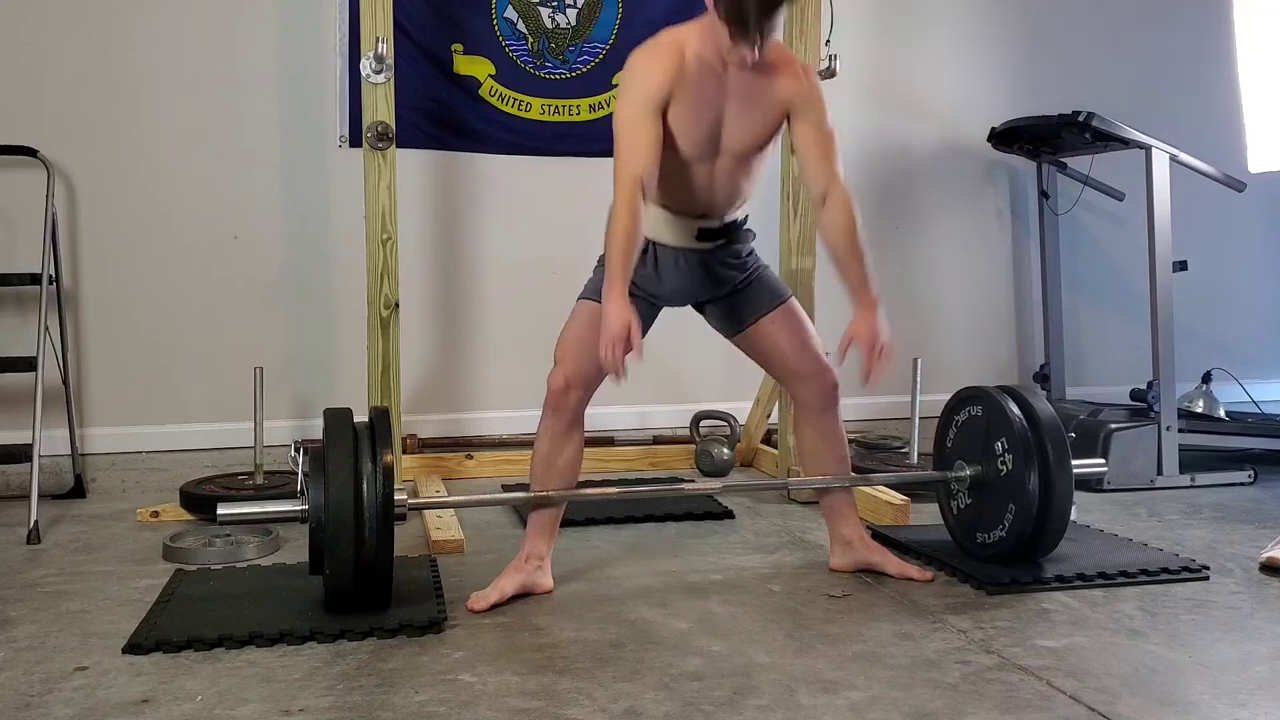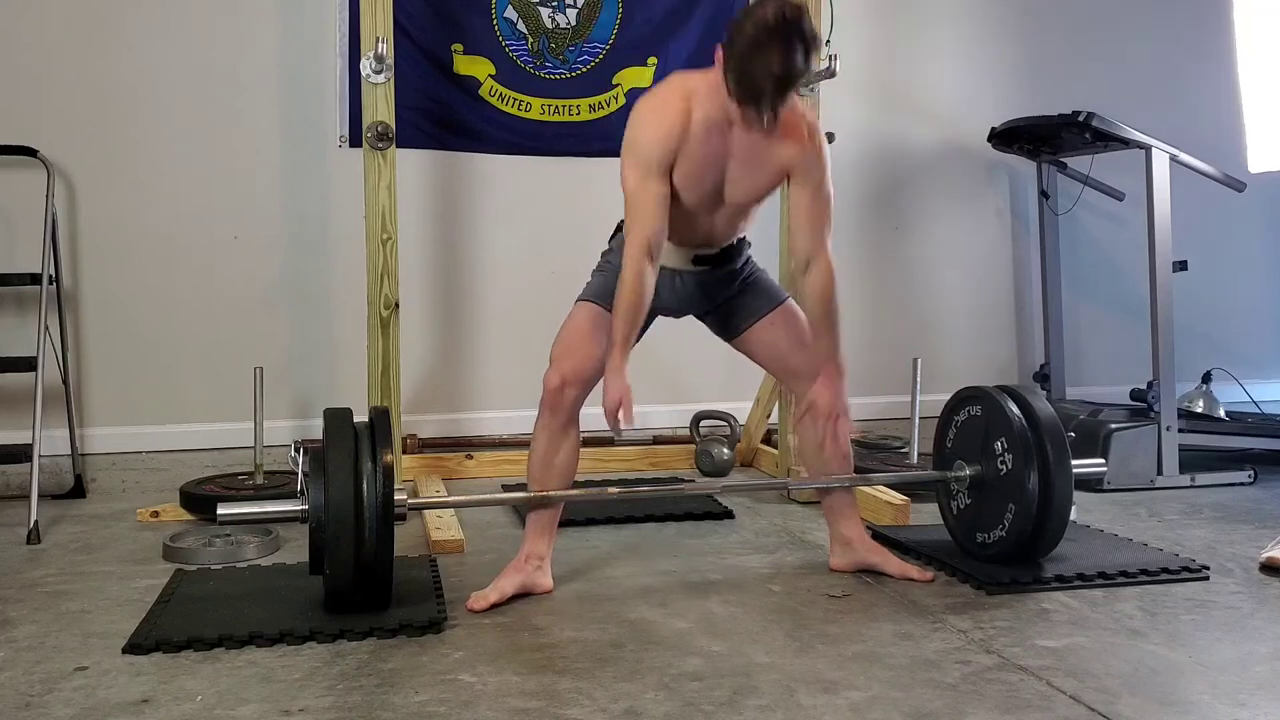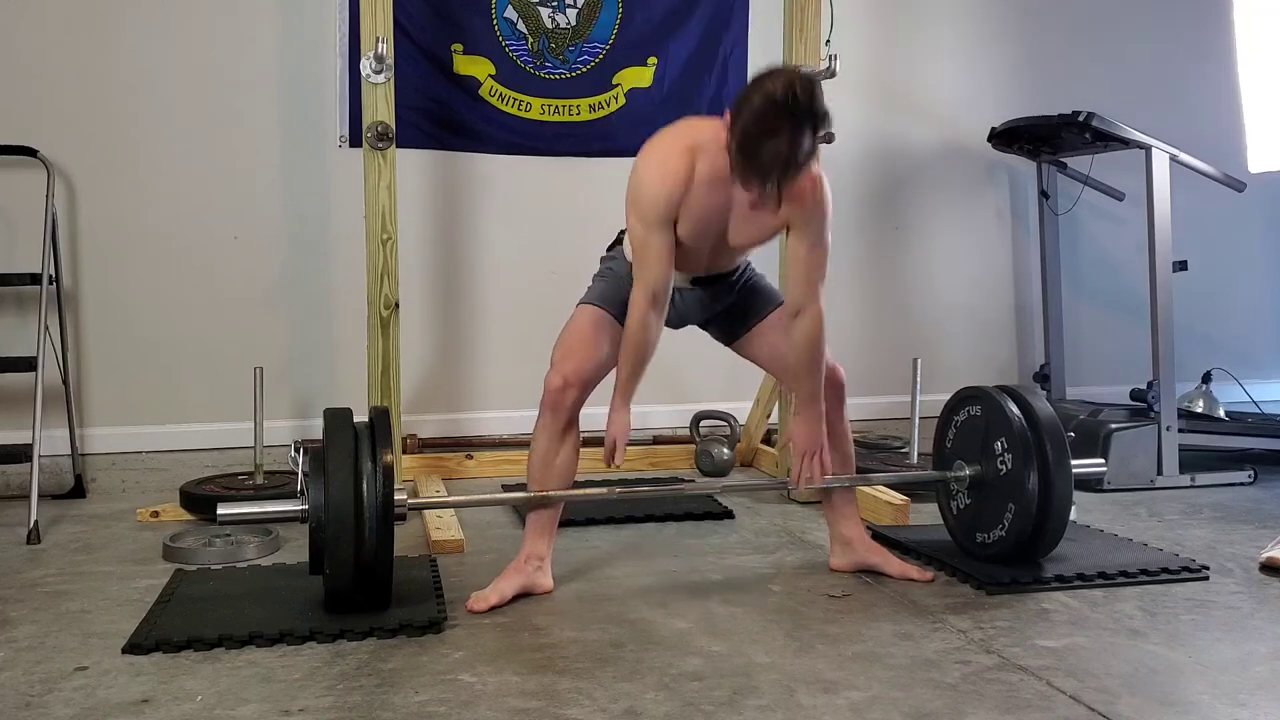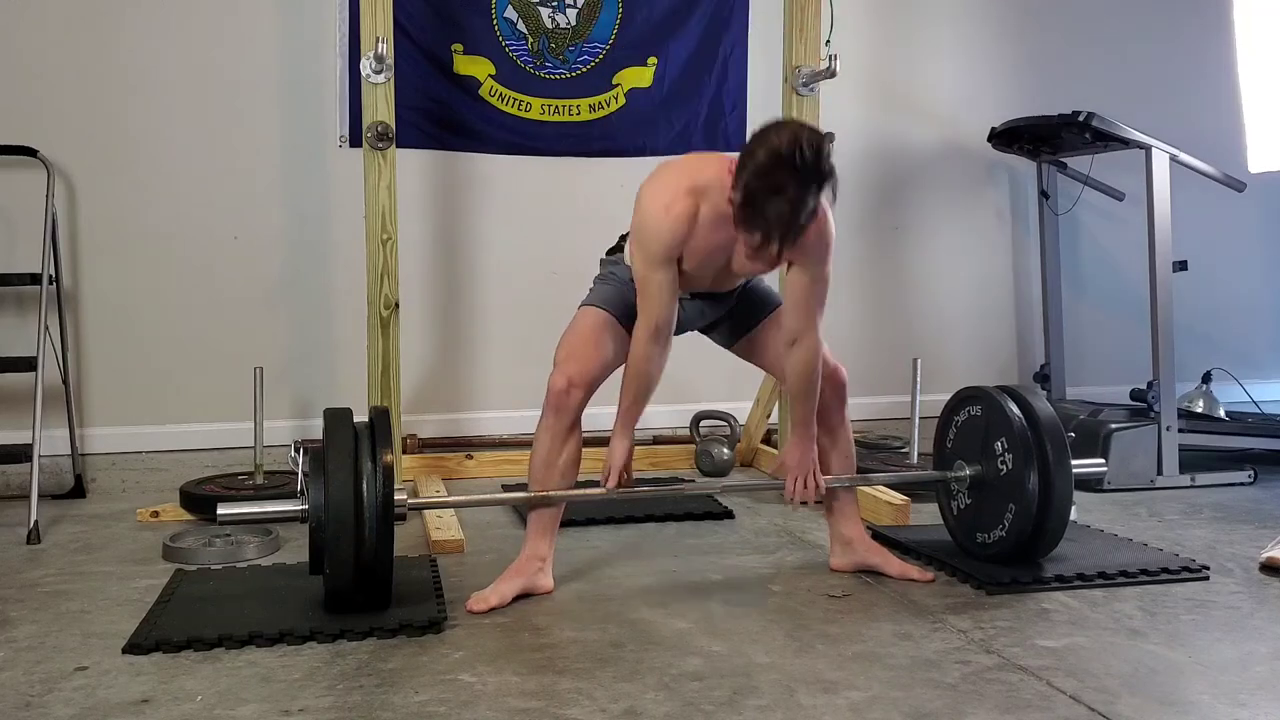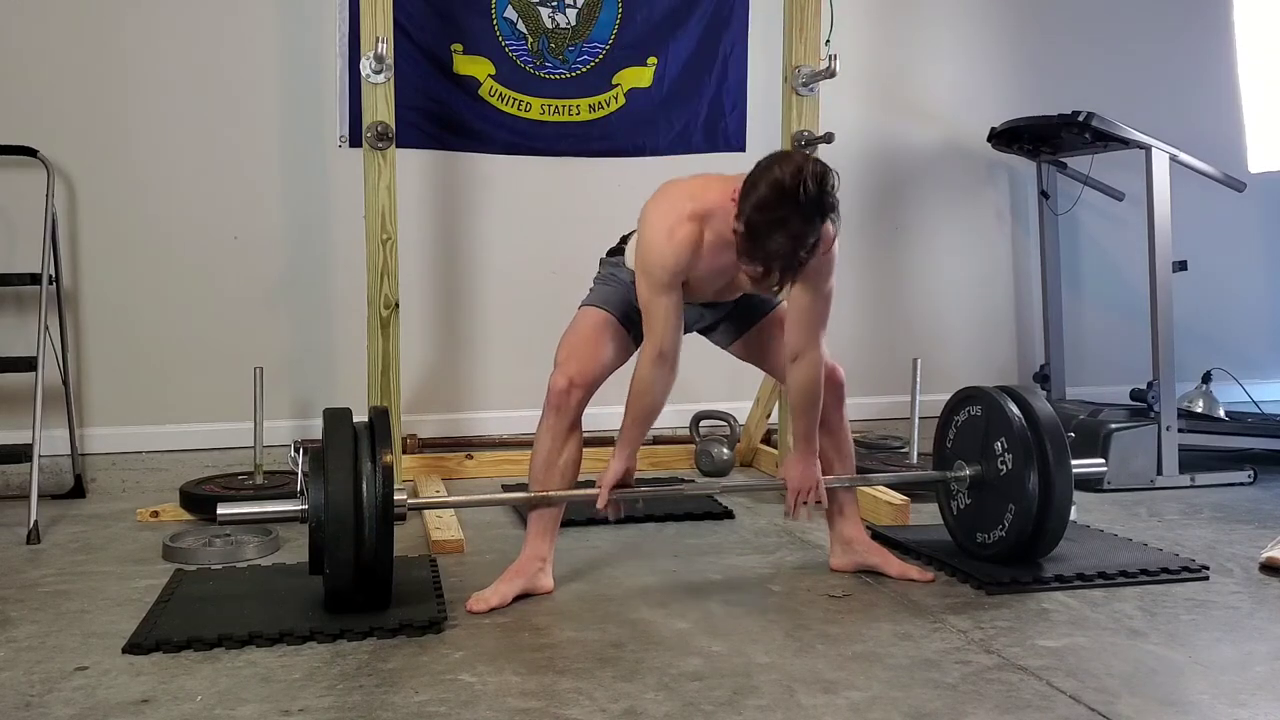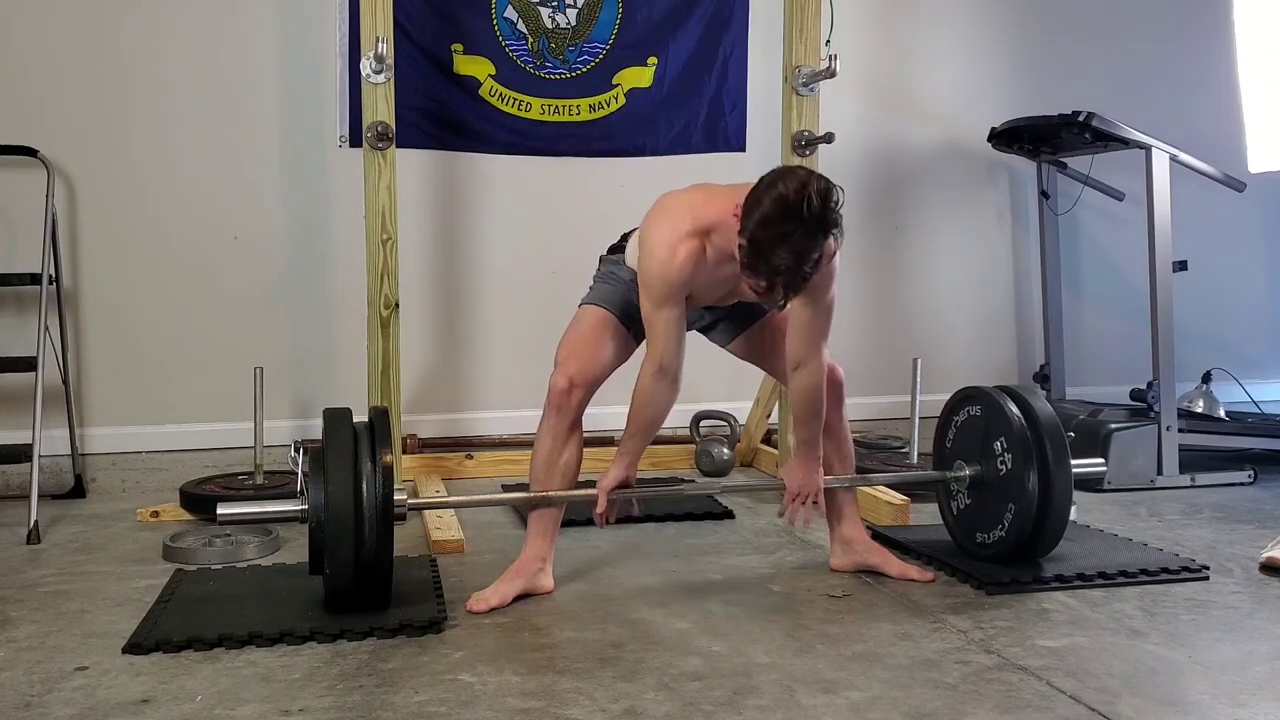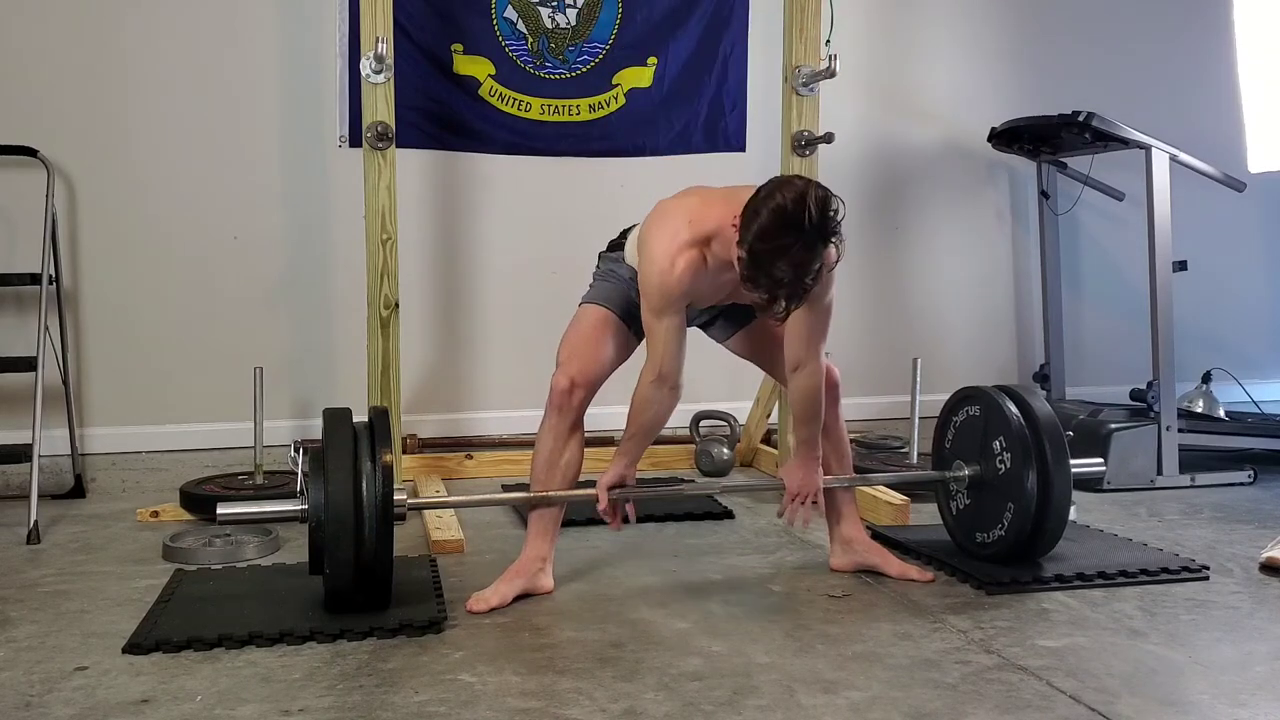
dt=0.1s
person 1, frame 1
left shoulder: (792, 80)
right shoulder: (659, 62)
left elbow: (829, 197)
right elbow: (631, 191)
left wrist: (865, 302)
right wrist: (615, 296)
left hip: (728, 249)
right hip: (649, 245)
left knee: (818, 381)
right knee: (567, 386)
left ankle: (848, 539)
right ankle: (534, 559)
person 1, frame 2
left shoulder: (802, 139)
right shoulder: (665, 114)
left elbow: (813, 260)
right elbow: (643, 253)
left wrist: (826, 374)
right wrist: (617, 362)
left hip: (726, 269)
right hip: (641, 257)
left knee: (821, 376)
right knee: (564, 386)
left ankle: (849, 539)
right ankle: (533, 559)
person 1, frame 3
left shoulder: (806, 188)
right shoulder: (667, 162)
left elbow: (804, 308)
right elbow: (650, 298)
left wrist: (808, 411)
right wrist: (622, 403)
left hip: (728, 281)
right hip: (636, 276)
left knee: (827, 383)
right knee: (563, 385)
left ankle: (849, 541)
right ankle: (533, 560)
person 1, frame 4
left shoulder: (813, 224)
right shoulder: (671, 201)
left elbow: (800, 339)
right elbow: (653, 334)
left wrist: (802, 437)
right wrist: (624, 434)
left hip: (728, 296)
right hip: (634, 281)
left knee: (828, 383)
right knee: (566, 386)
left ankle: (849, 540)
right ankle: (534, 561)
person 1, frame 5
left shoulder: (814, 242)
right shoulder: (674, 226)
left elbow: (803, 355)
right elbow: (659, 358)
left wrist: (803, 452)
right wrist: (625, 452)
left hip: (724, 300)
right hip: (636, 281)
left knee: (828, 384)
right knee: (567, 387)
left ankle: (849, 540)
right ankle: (534, 561)
person 1, frame 6
left shoulder: (816, 251)
right shoulder: (675, 242)
left elbow: (806, 365)
right elbow: (662, 373)
left wrist: (807, 457)
right wrist: (625, 463)
left hip: (723, 299)
right hip: (634, 279)
left knee: (828, 383)
right knee: (568, 386)
left ankle: (850, 541)
right ankle: (535, 562)
person 1, frame 7
left shoulder: (813, 255)
right shoulder: (674, 251)
left elbow: (804, 366)
right elbow: (663, 380)
left wrist: (806, 458)
left hip: (721, 298)
right hip: (634, 275)
left knee: (824, 383)
right knee: (569, 387)
left ankle: (849, 540)
right ankle: (535, 562)
